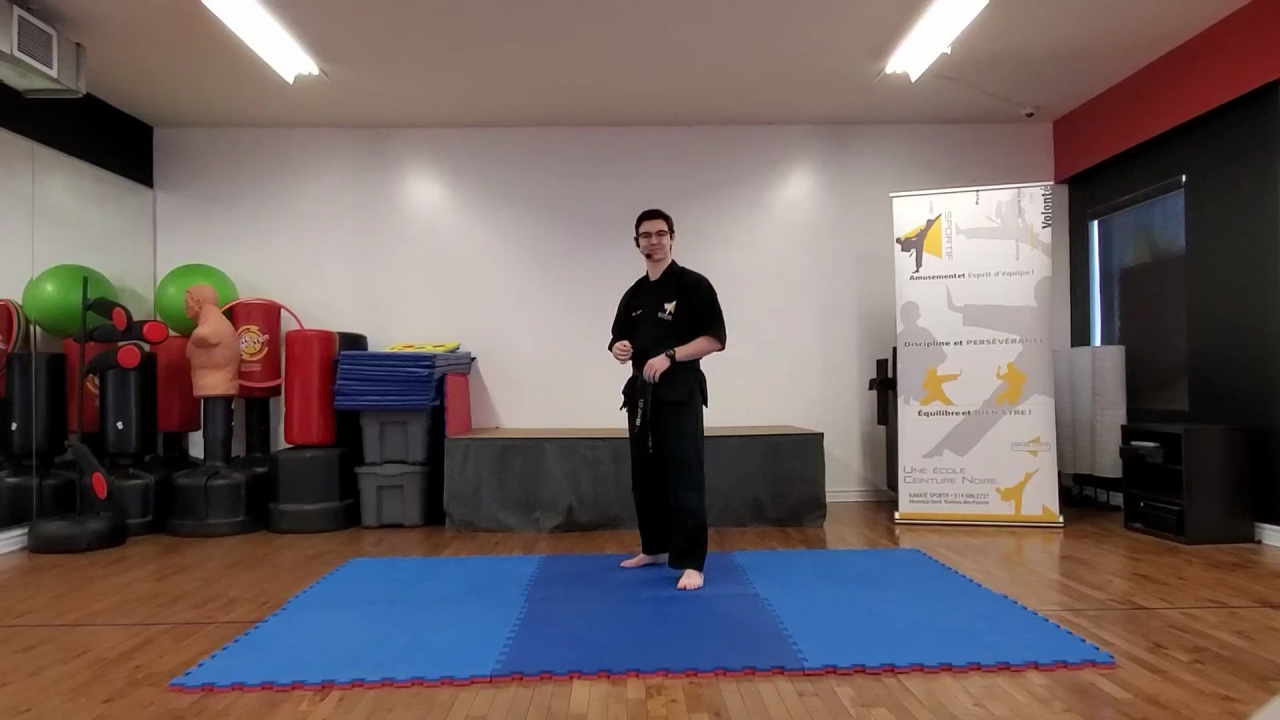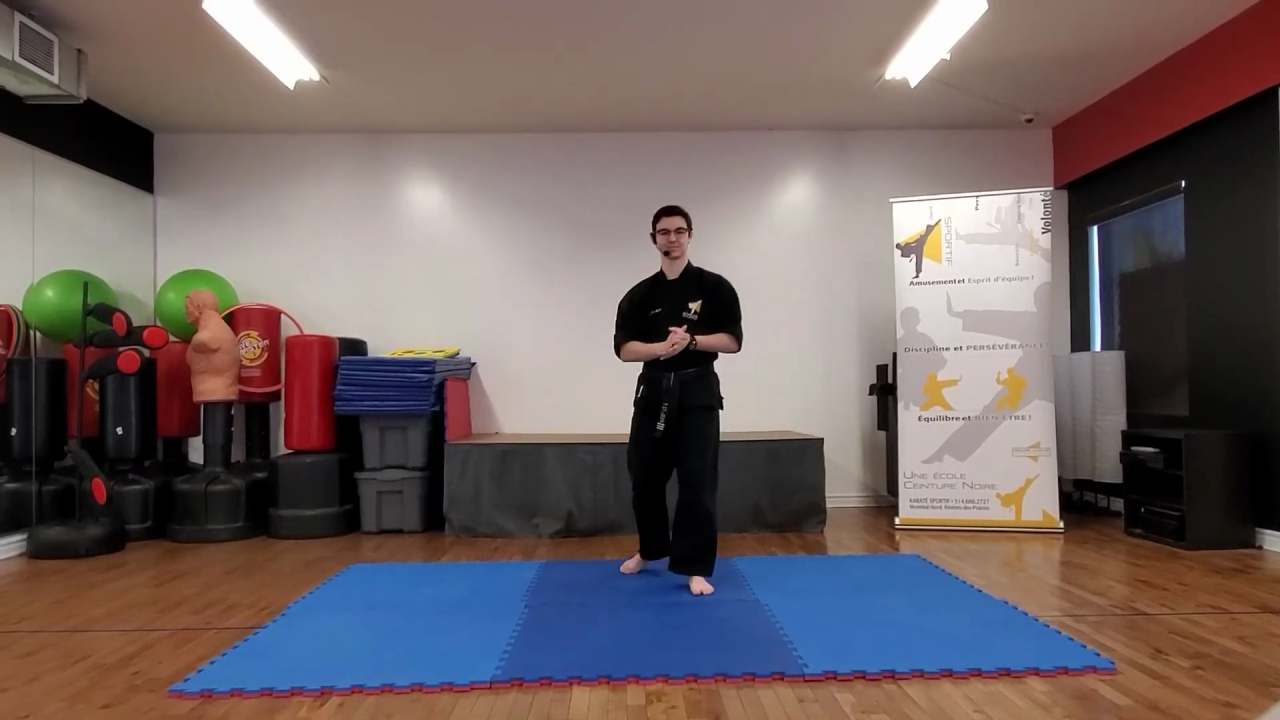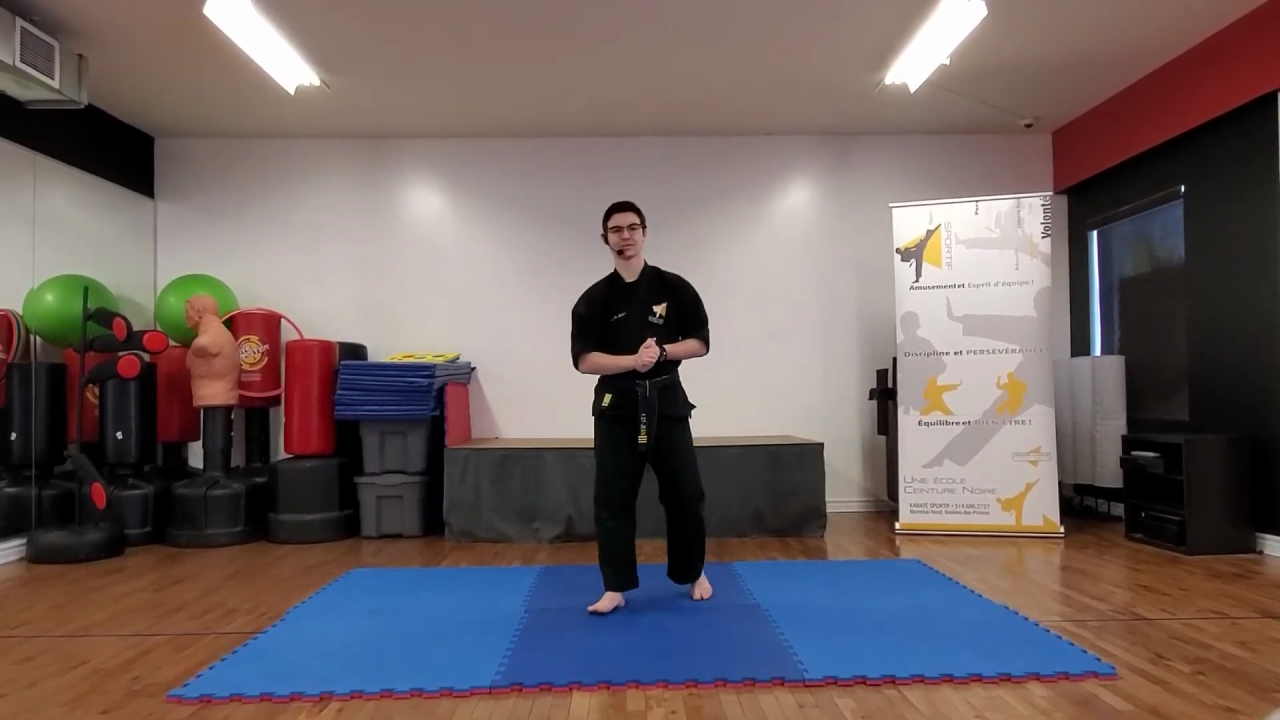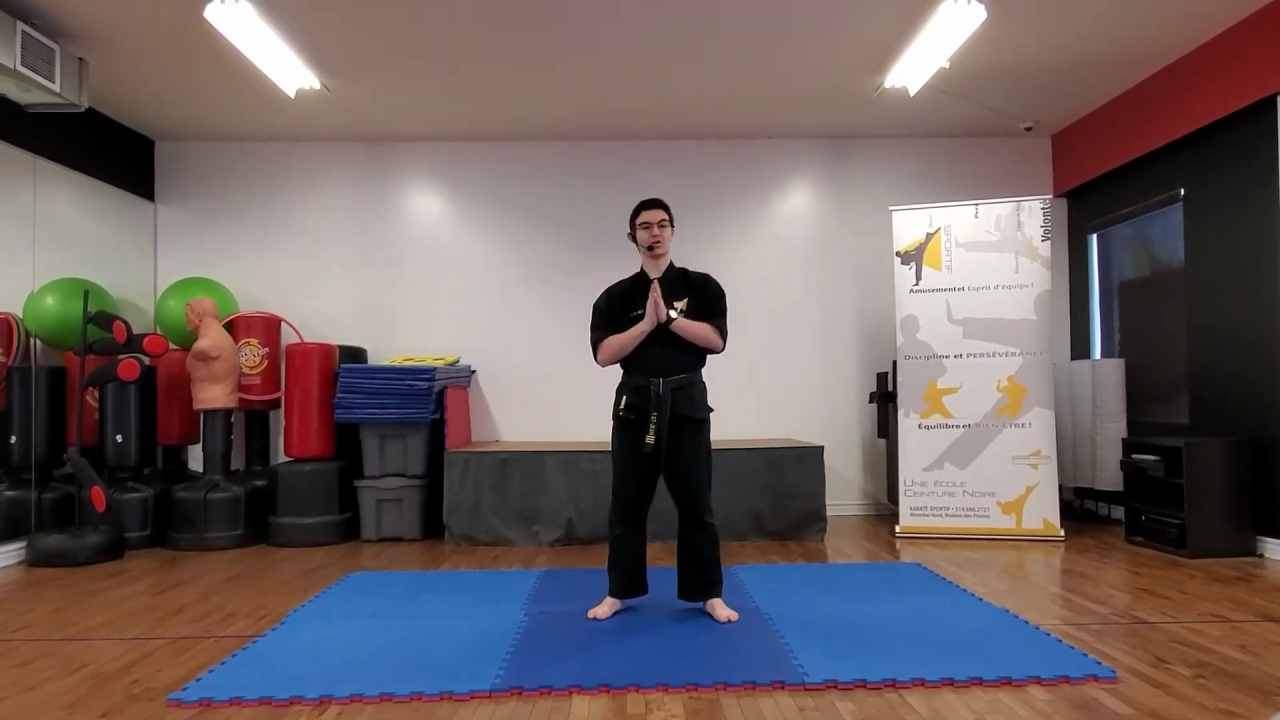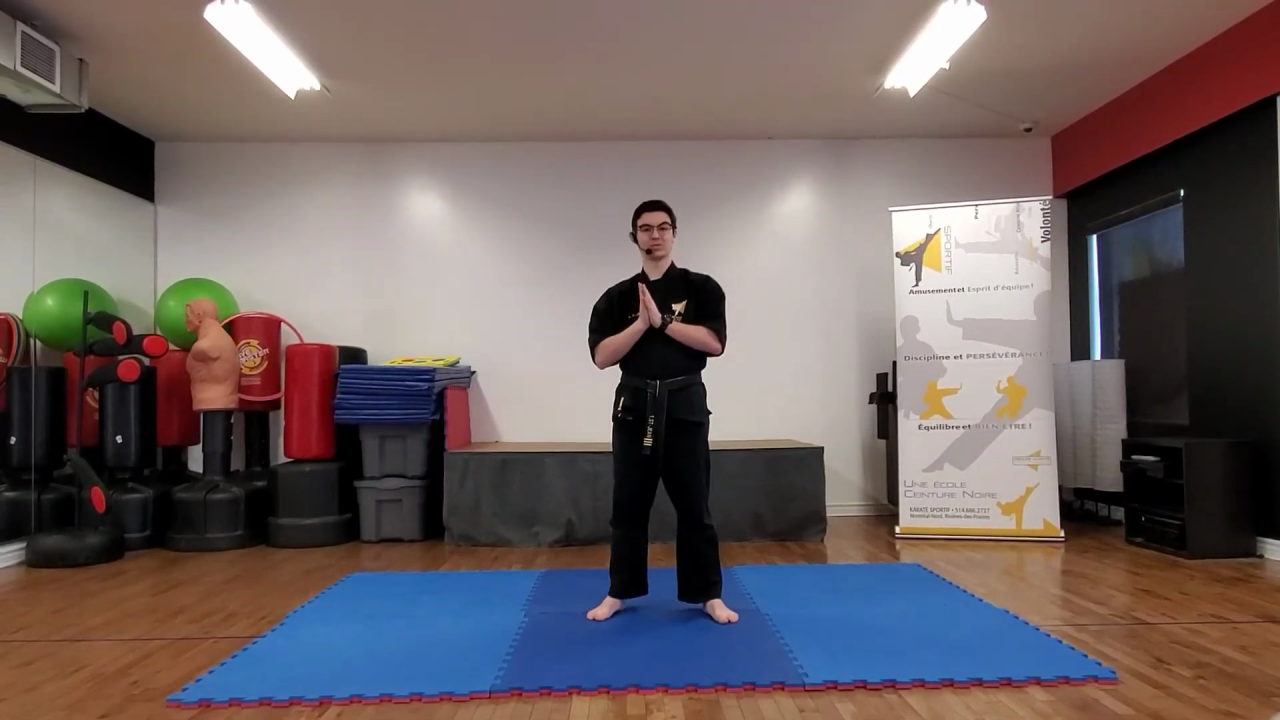
dt=1s
person 1, frame 1
left shoulder: (693, 285)
right shoulder: (634, 294)
left elbow: (715, 339)
right elbow: (621, 337)
left wrist: (669, 356)
right wrist: (619, 347)
left hip: (680, 391)
right hip: (642, 391)
left knee: (684, 477)
right knee: (645, 476)
left ankle: (691, 563)
right ankle: (655, 548)
person 1, frame 2
left shoulder: (714, 287)
right shoulder: (640, 294)
left elbow: (732, 340)
right elbow: (625, 348)
left wrist: (691, 340)
right wrist: (663, 347)
left hip: (698, 392)
right hip: (653, 392)
left knee: (698, 482)
right knee: (645, 477)
left ankle: (696, 568)
right ankle: (651, 549)
person 1, frame 3
left shoulder: (673, 288)
right shoulder: (594, 299)
left elbow: (700, 343)
right elbow: (585, 360)
left wrist: (661, 353)
right wrist: (633, 359)
left hip: (666, 401)
right hip: (617, 405)
left knee: (685, 493)
right knee: (613, 499)
left ankle: (692, 573)
right ankle: (616, 587)
person 1, frame 4
left shoulder: (700, 286)
right shoulder: (617, 296)
left elbow: (716, 340)
right elbow: (604, 354)
left wrist: (669, 317)
right wrist: (648, 322)
left hip: (686, 402)
right hip: (635, 403)
left knee: (695, 504)
right knee: (627, 504)
left ankle: (708, 593)
right ankle: (619, 592)
person 1, frame 5
left shoulder: (700, 288)
right shoulder: (617, 297)
left elbow: (714, 343)
right elbow: (602, 356)
left wrist: (663, 320)
right wrist: (641, 322)
left hip: (685, 403)
right hip: (634, 405)
left knee: (693, 505)
right knee: (628, 505)
left ankle: (708, 594)
right ankle: (620, 592)
